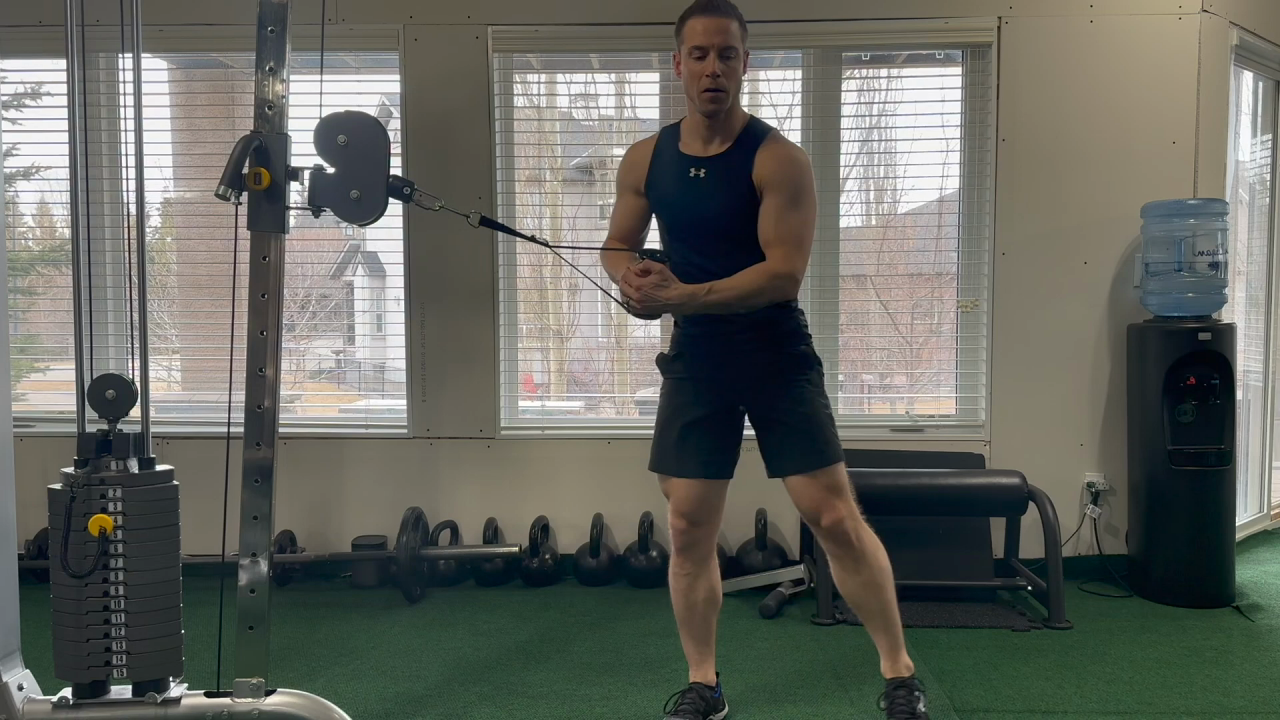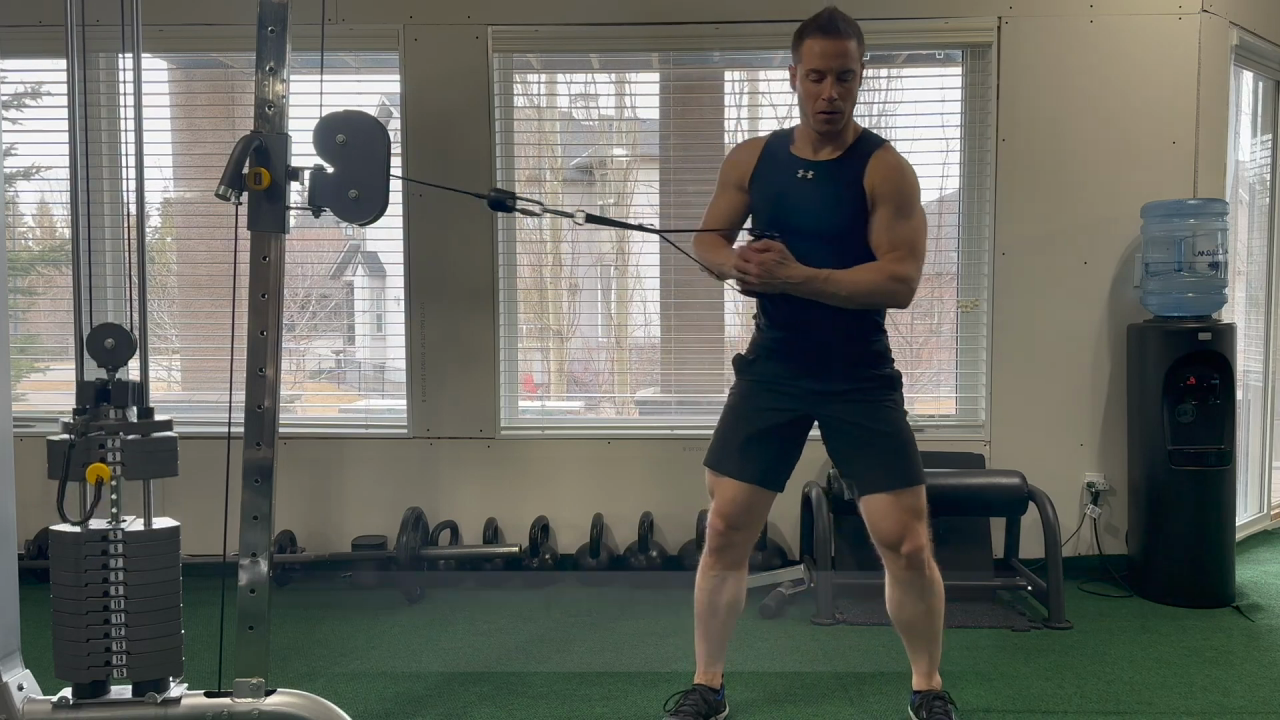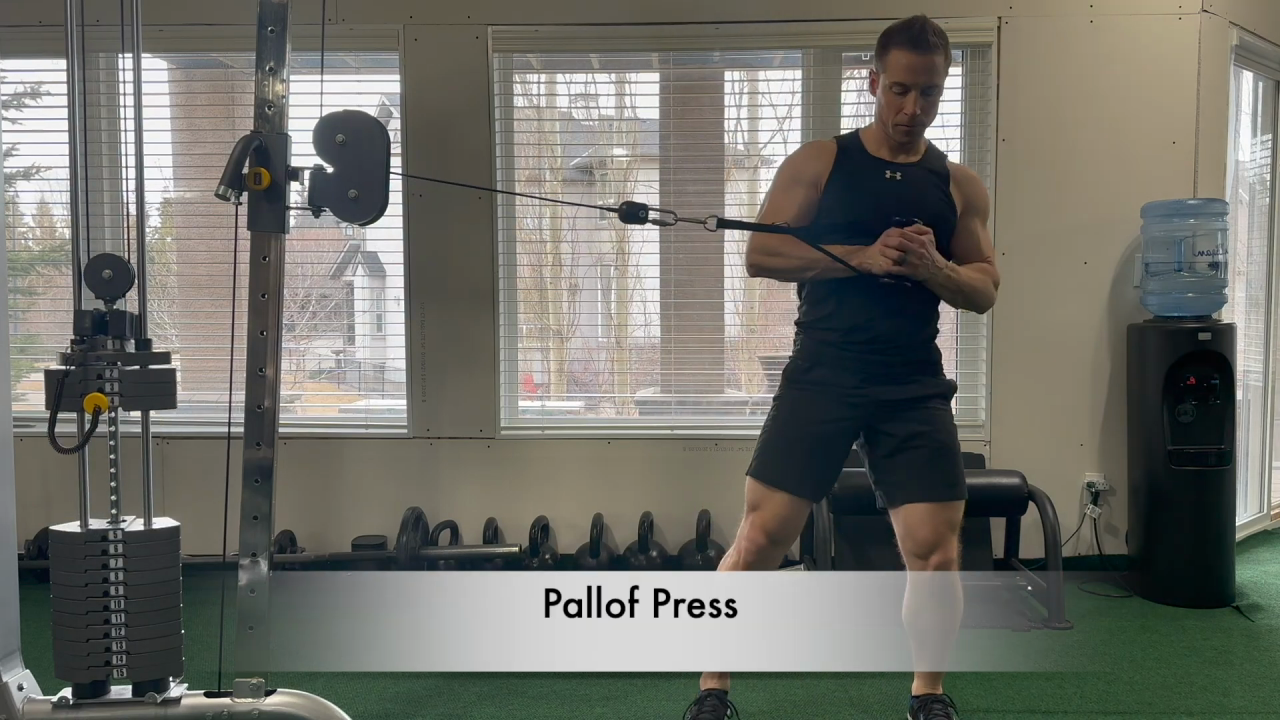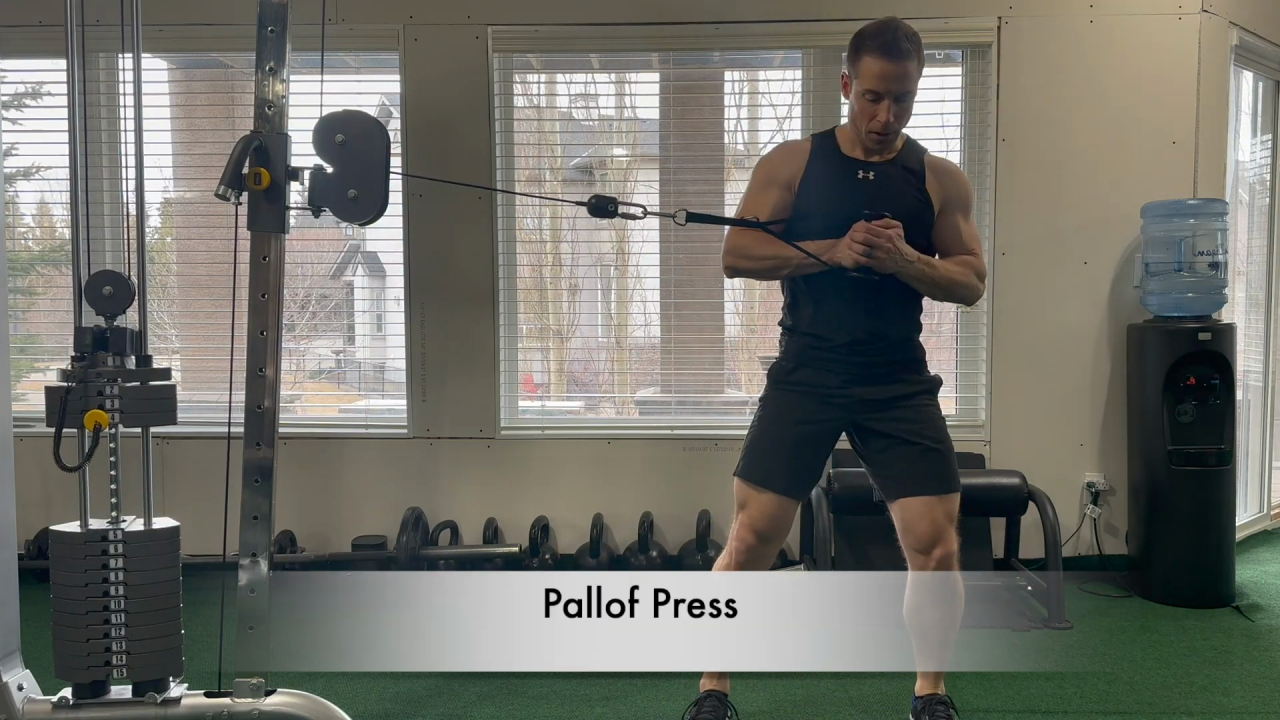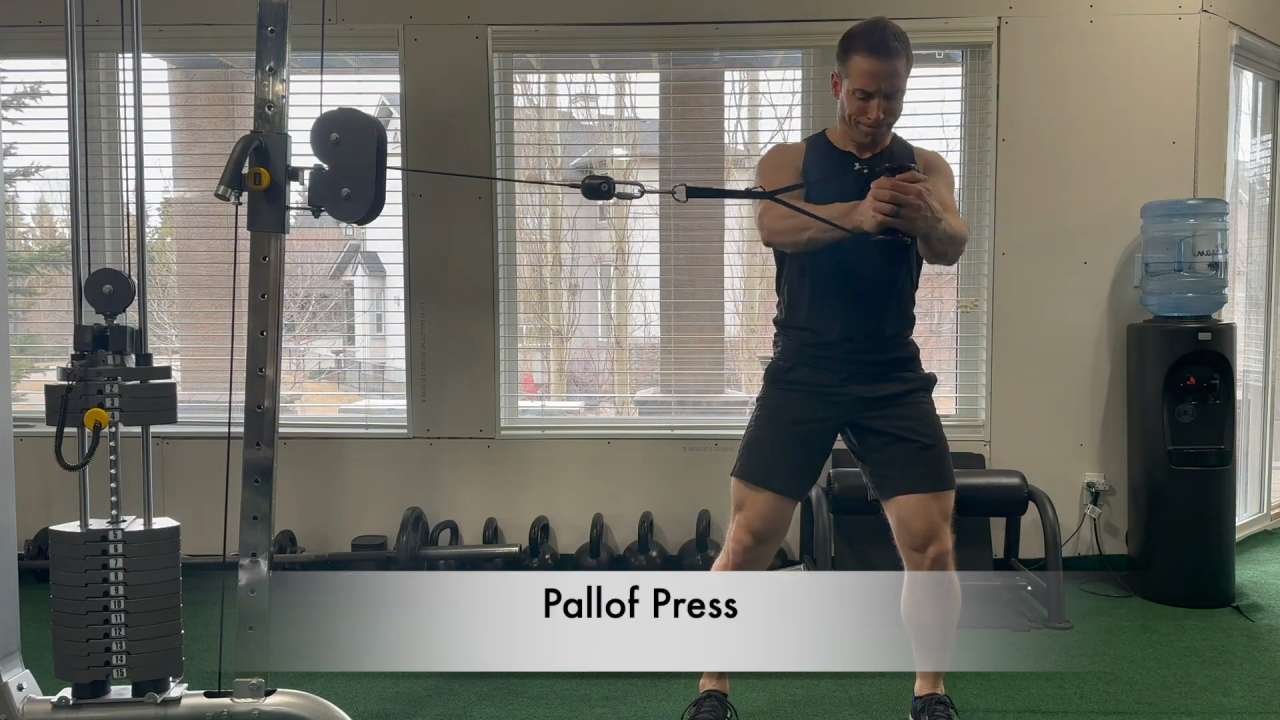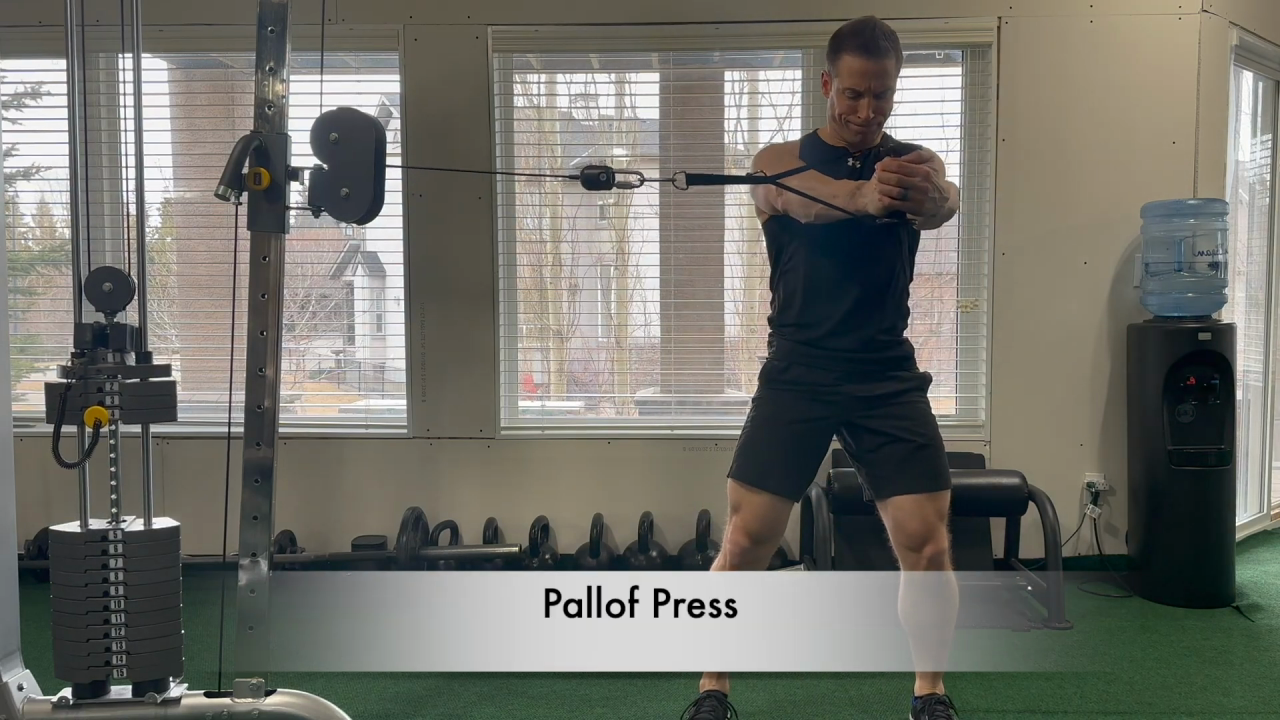
dt=0.5s
person 1, frame 1
left shoulder: (778, 158)
right shoulder: (646, 158)
left elbow: (782, 274)
right elbow: (618, 243)
left wrist: (681, 297)
right wrist: (626, 275)
left hip: (778, 362)
right hip: (694, 365)
left knee: (836, 519)
right knee: (688, 530)
person 1, frame 2
left shoulder: (886, 170)
right shoulder: (752, 158)
left elbow: (899, 282)
right elbow: (709, 239)
left wrist: (797, 274)
right wrist: (733, 263)
left hip: (859, 379)
right hip: (772, 371)
left knee: (906, 545)
right knee: (725, 532)
person 1, frame 3
left shoulder: (959, 184)
right shoulder: (818, 162)
left elbow: (985, 289)
right elbow: (761, 254)
left wrist: (932, 265)
right wrist: (864, 255)
left hip: (914, 387)
right hip: (821, 377)
left knee: (936, 556)
right knee: (758, 541)
person 1, frame 4
left shoulder: (940, 178)
right shoulder: (792, 162)
left elbow: (972, 281)
right elbow: (736, 254)
left wrist: (903, 258)
right wrist: (833, 250)
left hip: (899, 384)
right hip: (804, 376)
left knee: (937, 549)
right knee: (749, 541)
person 1, frame 5
left shoulder: (925, 166)
right shoulder: (789, 160)
left elbow: (951, 243)
right elbow: (784, 229)
left wrist: (927, 216)
right wrist: (860, 214)
left hip: (892, 377)
right hip: (803, 373)
left knee: (932, 548)
right knee: (747, 541)
person 1, frame 6
left shoulder: (914, 159)
right shoulder: (782, 159)
left elbow: (943, 206)
right elbow: (807, 203)
left wrist: (925, 193)
right wrist: (864, 195)
left hip: (888, 377)
right hip: (797, 375)
left knee: (928, 548)
right knee: (744, 543)
